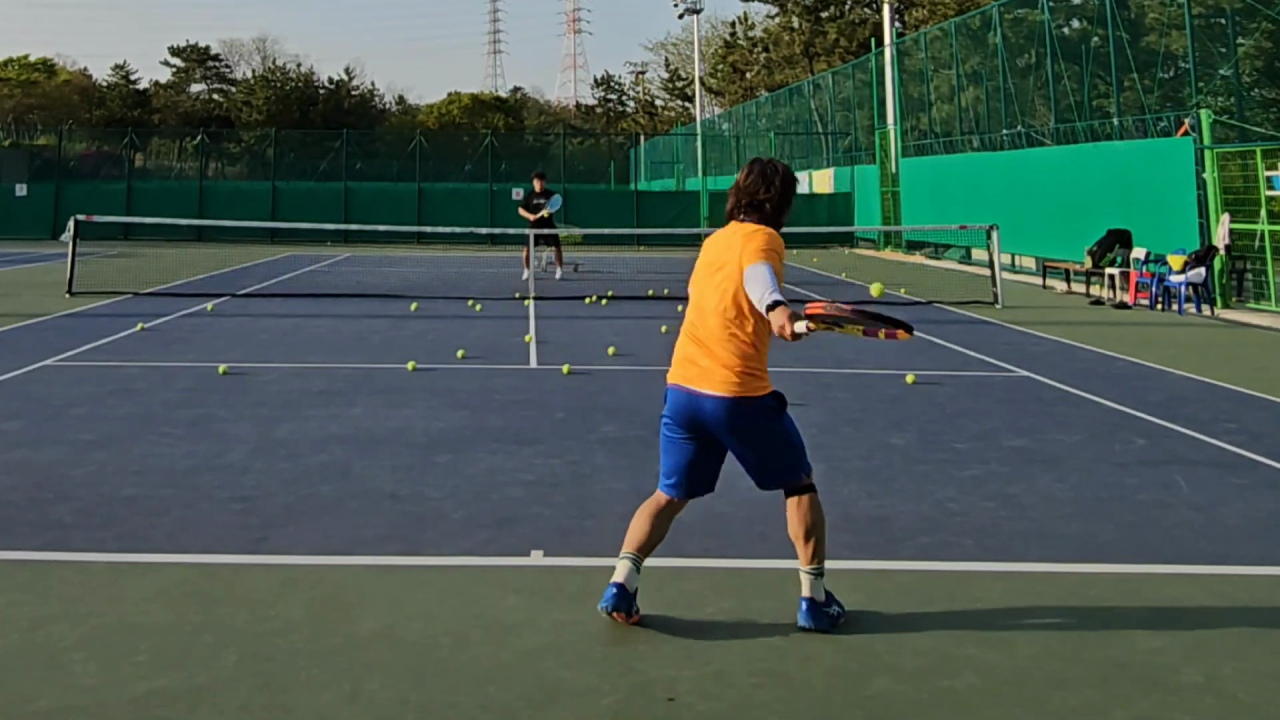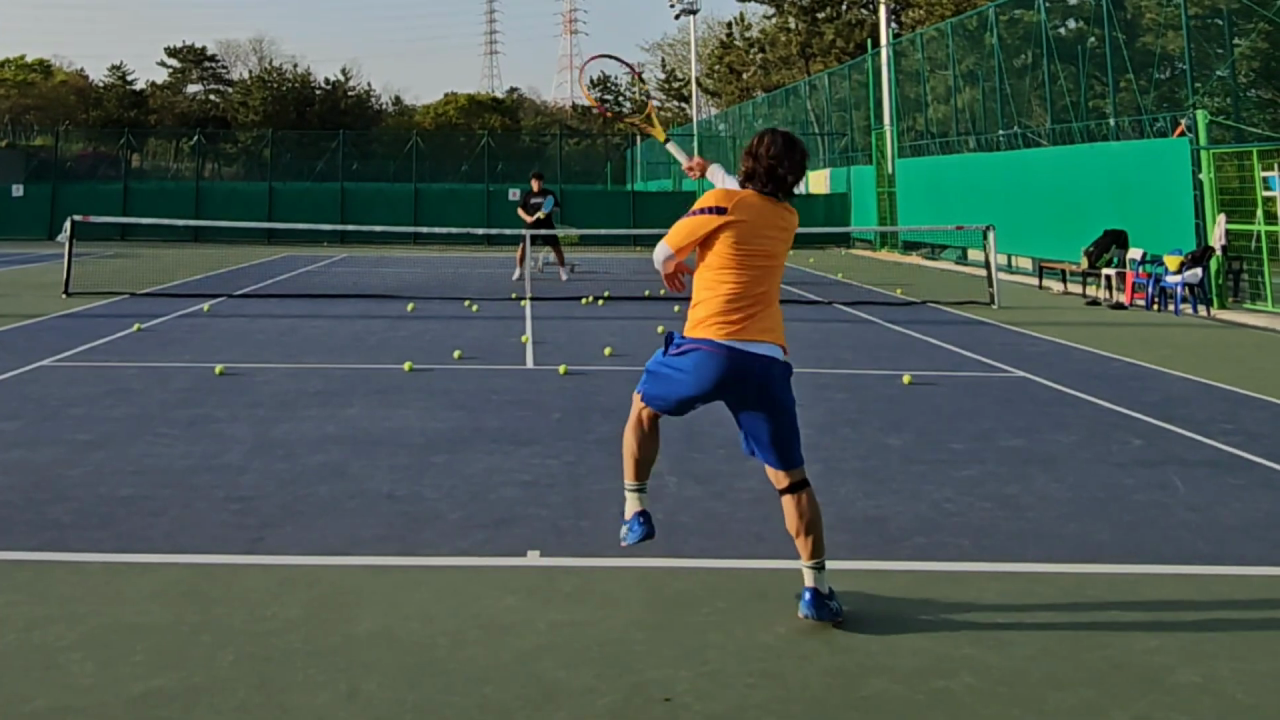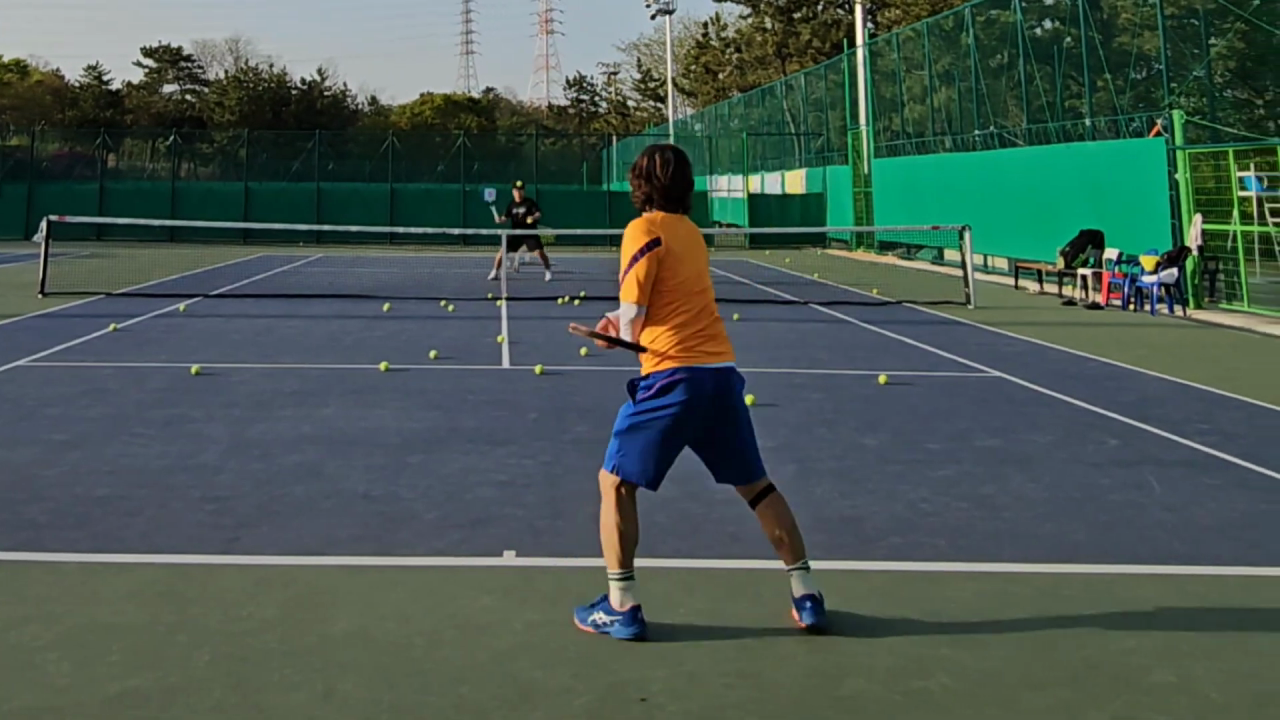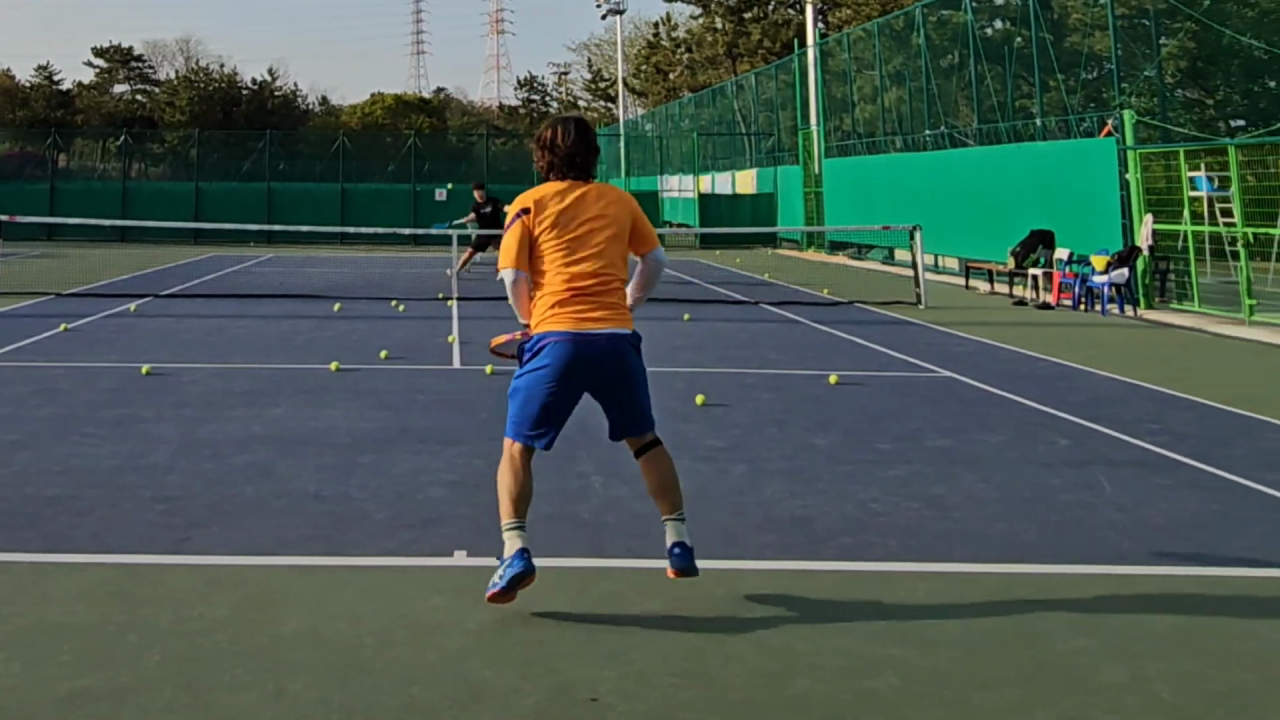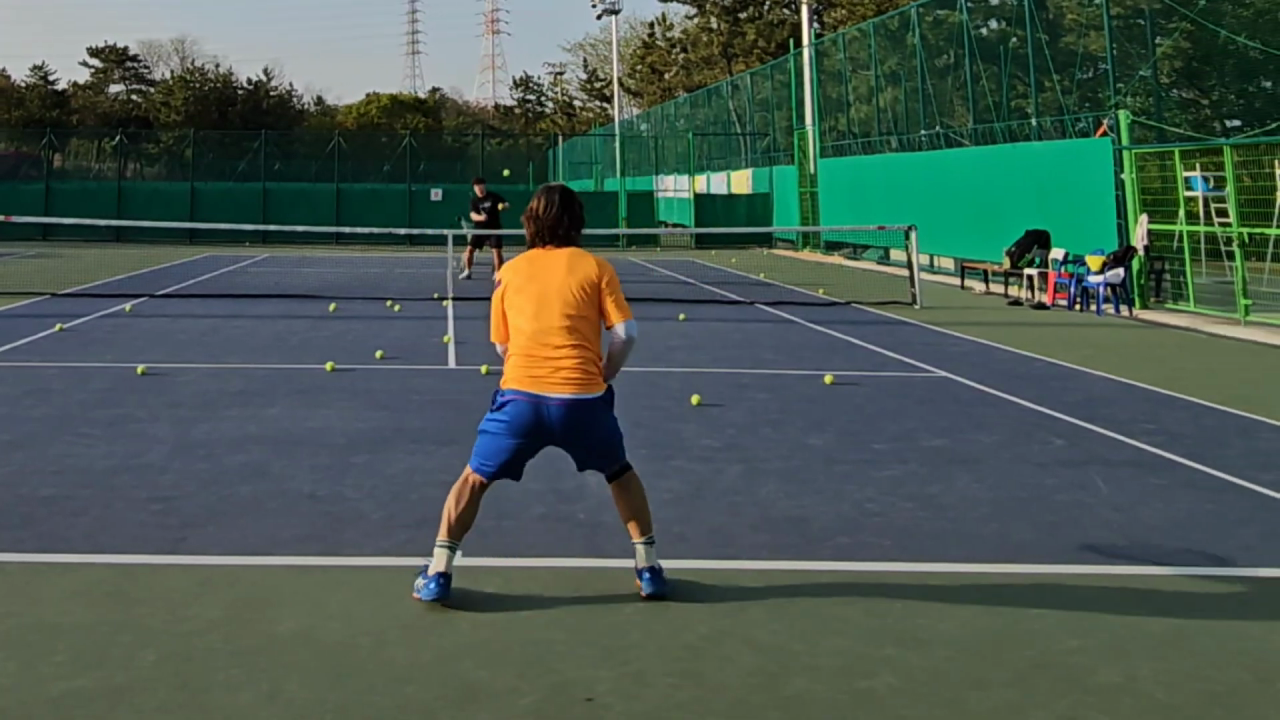
dt=0.3s
person 1, frame 1
left shoulder: (717, 241)
right shoulder: (763, 238)
right elbow: (757, 278)
right wrist: (776, 309)
left hip: (683, 389)
right hip: (739, 396)
left knee: (670, 496)
right knee: (799, 486)
left ankle: (621, 585)
right ankle: (814, 598)
person 1, frame 2
left shoulder: (721, 202)
right shoulder: (788, 218)
left elbow: (665, 256)
left wrist: (670, 271)
right wrist: (711, 172)
left hip: (709, 347)
right hip: (765, 360)
left knee: (645, 406)
right knee: (790, 477)
left ankle: (636, 511)
right ankle: (816, 590)
person 1, frame 3
left shoulder: (642, 228)
right shoulder: (689, 230)
left elbow: (634, 315)
left wrist: (626, 329)
right wrist: (619, 319)
left hip: (673, 377)
right hip: (719, 373)
left knee: (614, 483)
right knee: (757, 487)
left ankle: (622, 606)
right ankle: (806, 596)
person 1, frame 4
left shoulder: (529, 205)
right shoulder: (621, 200)
left elbow: (512, 276)
right elbow: (654, 259)
left wrist: (530, 319)
left hip: (559, 342)
right hip: (618, 341)
left knee: (517, 452)
right knee: (645, 443)
left ankle: (515, 555)
right ankle: (678, 545)
person 1, frame 5
left shoulder: (509, 272)
right shoulder: (596, 267)
left elbow: (502, 348)
right elbow: (625, 334)
right wrist: (604, 373)
left hip: (522, 396)
right hip: (582, 399)
left knee: (474, 479)
right knee: (619, 471)
left ankle: (438, 572)
right ankle: (648, 568)
